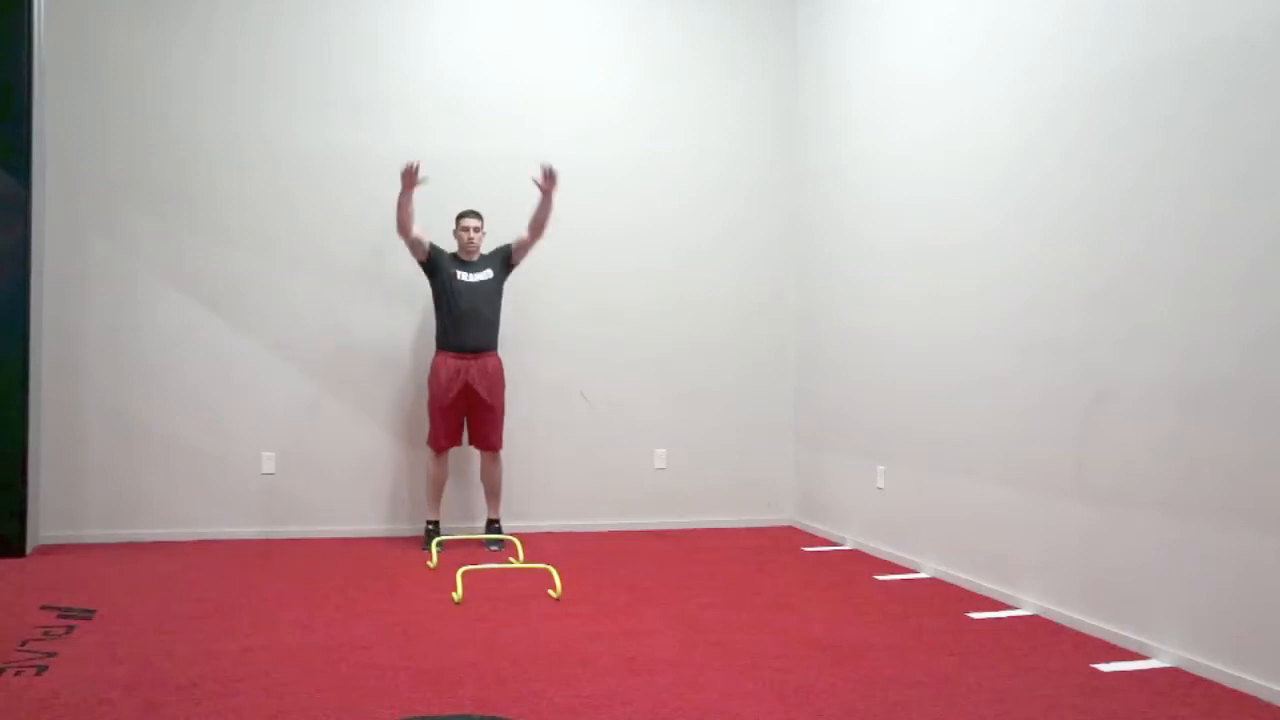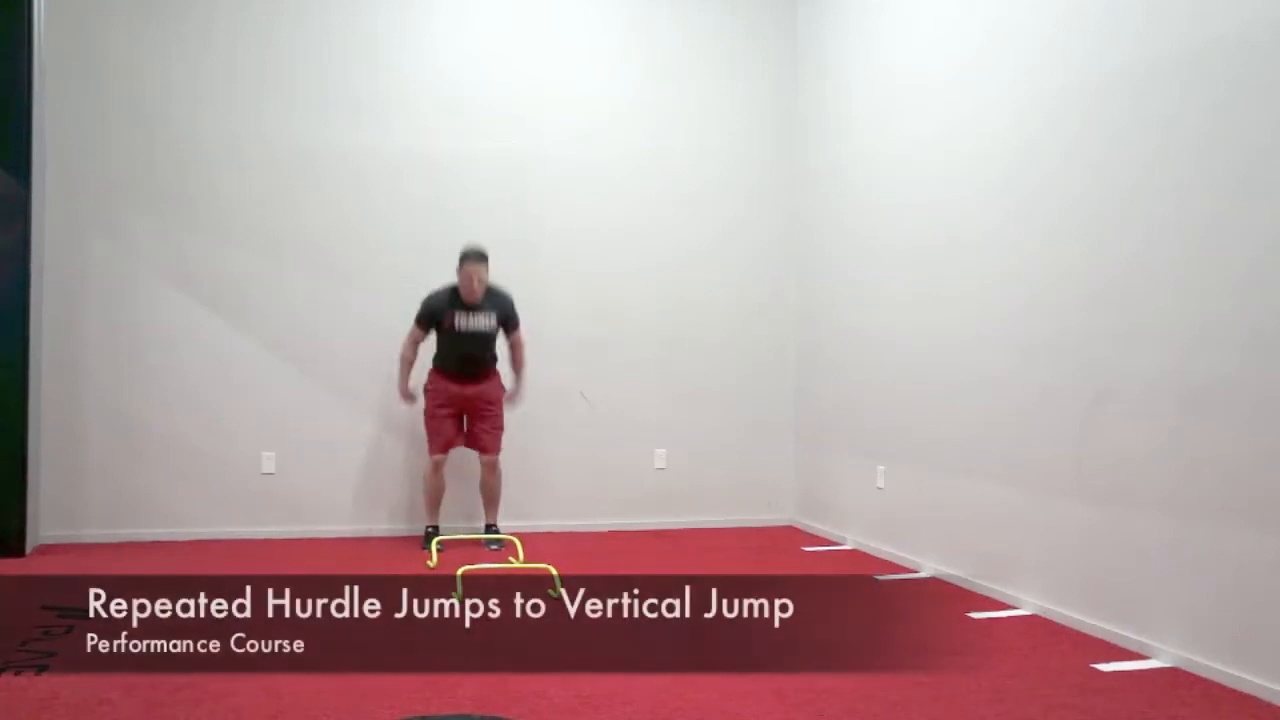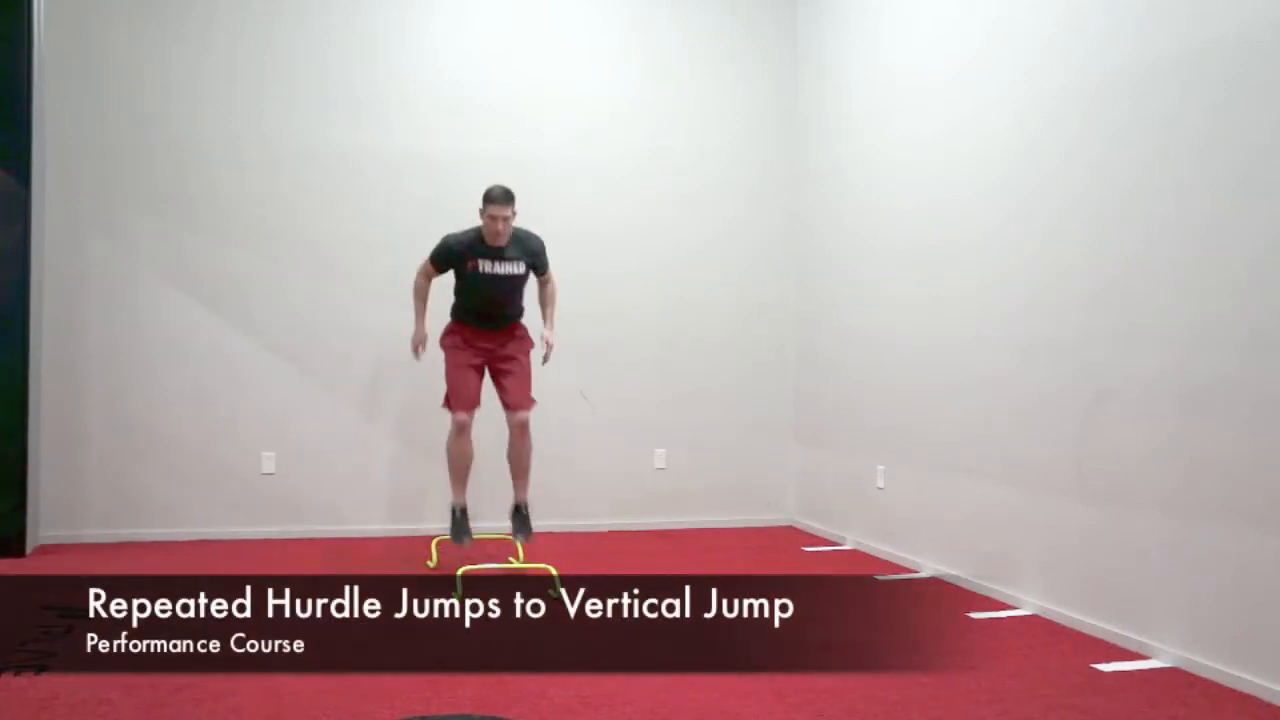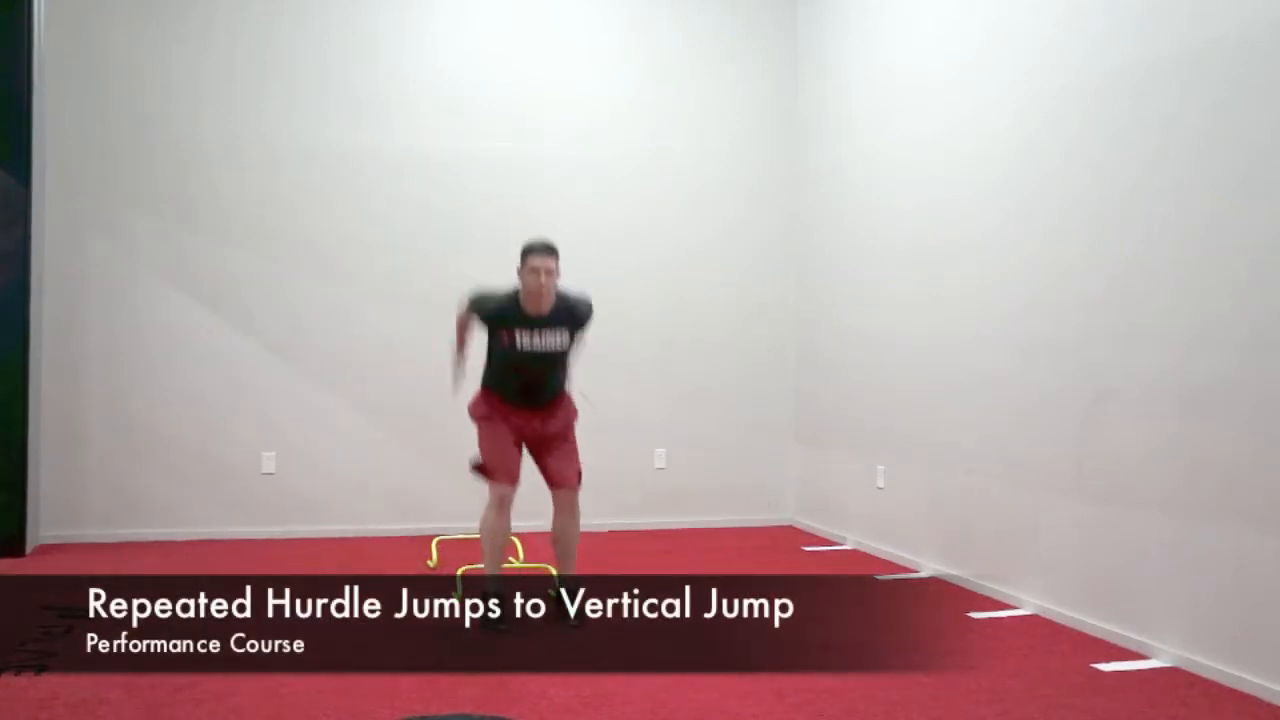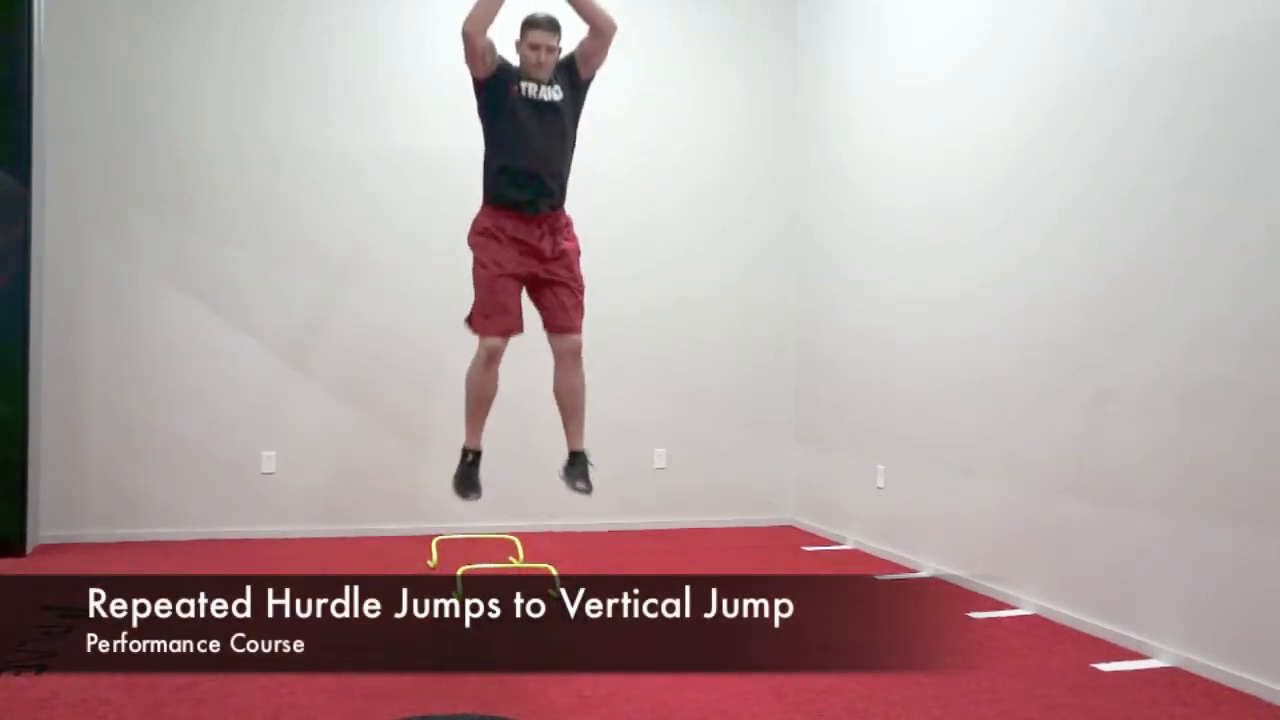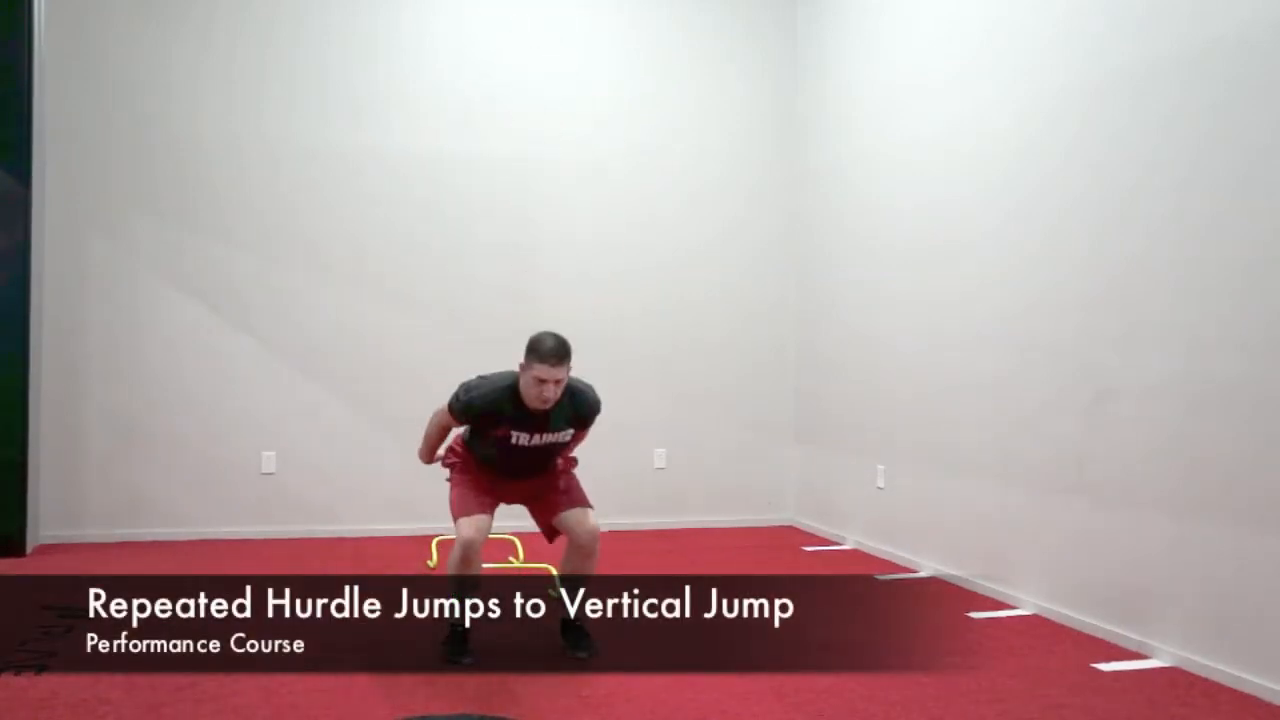
dt=0.7s
person 1, frame 1
left shoulder: (498, 263)
right shoulder: (439, 264)
left elbow: (534, 233)
right elbow: (407, 232)
left wrist: (546, 194)
right wrist: (407, 189)
left hip: (487, 366)
right hip: (447, 366)
left knee: (491, 450)
right knee: (440, 450)
left ankle: (494, 522)
right ankle: (432, 524)
person 1, frame 2
left shoulder: (501, 302)
right shoulder: (438, 302)
left elbow: (516, 342)
right elbow: (412, 341)
left wrist: (518, 383)
right wrist: (403, 382)
left hip: (485, 385)
right hip: (444, 384)
left knee: (490, 457)
right knee: (437, 457)
left ankle: (491, 526)
right ankle: (431, 528)
person 1, frame 3
left shoulder: (531, 245)
right shoulder: (457, 244)
left elbow: (547, 280)
right elbow: (424, 275)
left wrist: (549, 327)
right wrist: (420, 324)
left hip: (510, 339)
right hip: (464, 338)
left knee: (520, 422)
right knee: (461, 422)
left ankle: (520, 507)
right ankle: (459, 511)
person 1, frame 4
left shoulder: (576, 310)
right shoulder: (496, 307)
right elbow: (468, 310)
right wrist: (461, 352)
left hip: (552, 411)
right hip: (500, 410)
left knee: (567, 493)
right knee: (501, 492)
left ankle: (567, 590)
right ankle: (491, 591)
person 1, frame 5
left shoulder: (570, 79)
right shoulder: (498, 78)
left hip: (553, 232)
right hip: (500, 231)
left knee: (570, 349)
right knee: (490, 349)
left ankle: (576, 456)
right ankle: (470, 455)
person 1, frame 6
left shoulder: (583, 401)
right shoulder: (485, 395)
right elbow: (442, 418)
left wrist: (561, 455)
right wrist: (426, 455)
left hip: (544, 470)
right hip: (479, 468)
left knee: (588, 533)
right knee: (470, 538)
left ankle: (571, 621)
right ankle: (459, 627)
